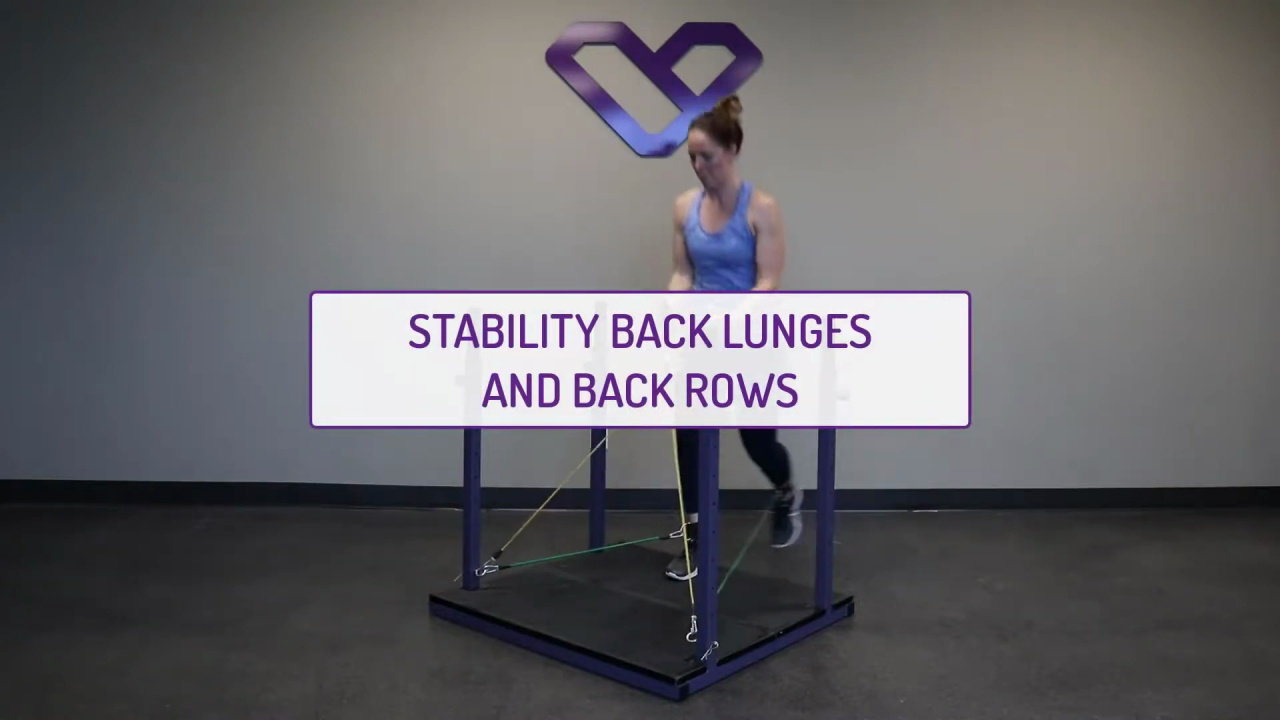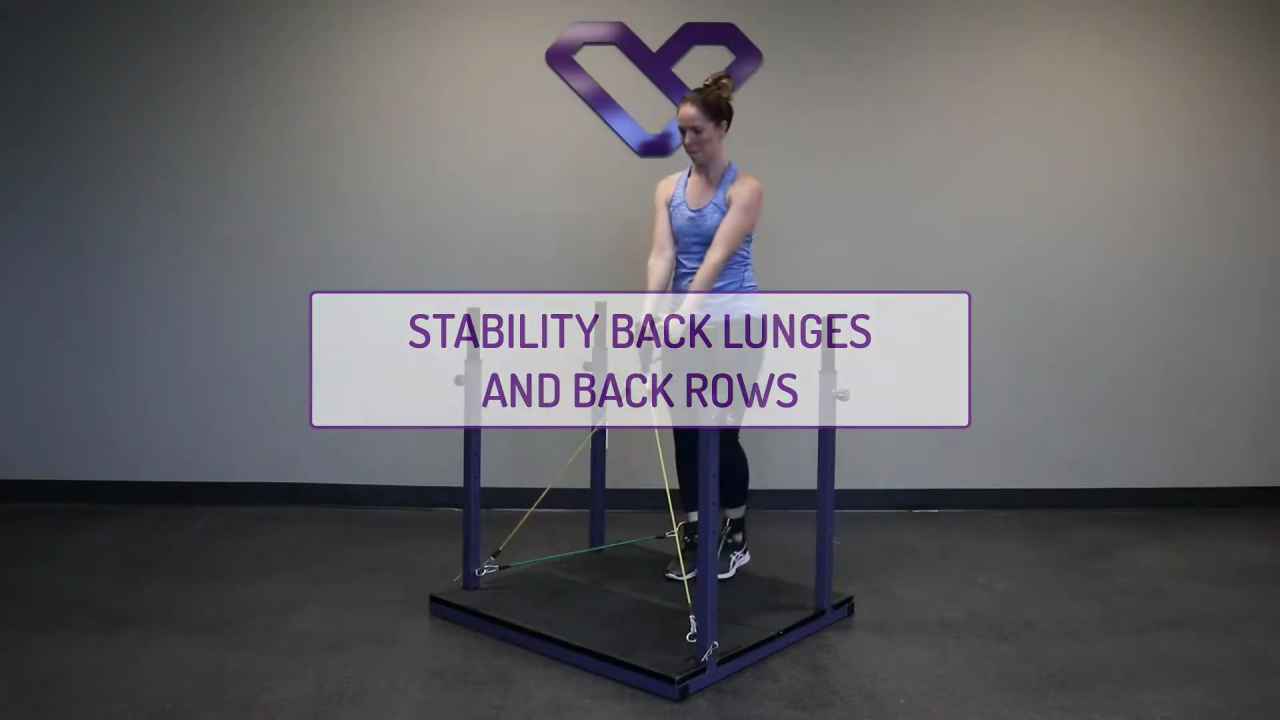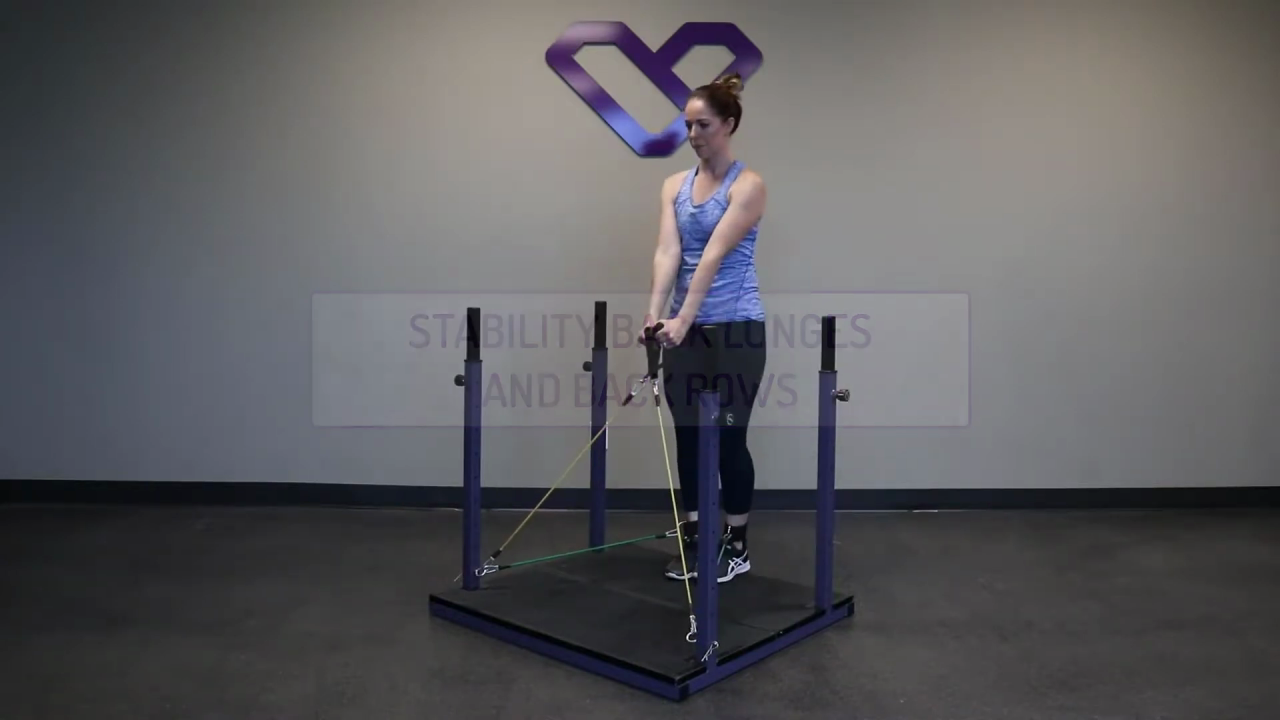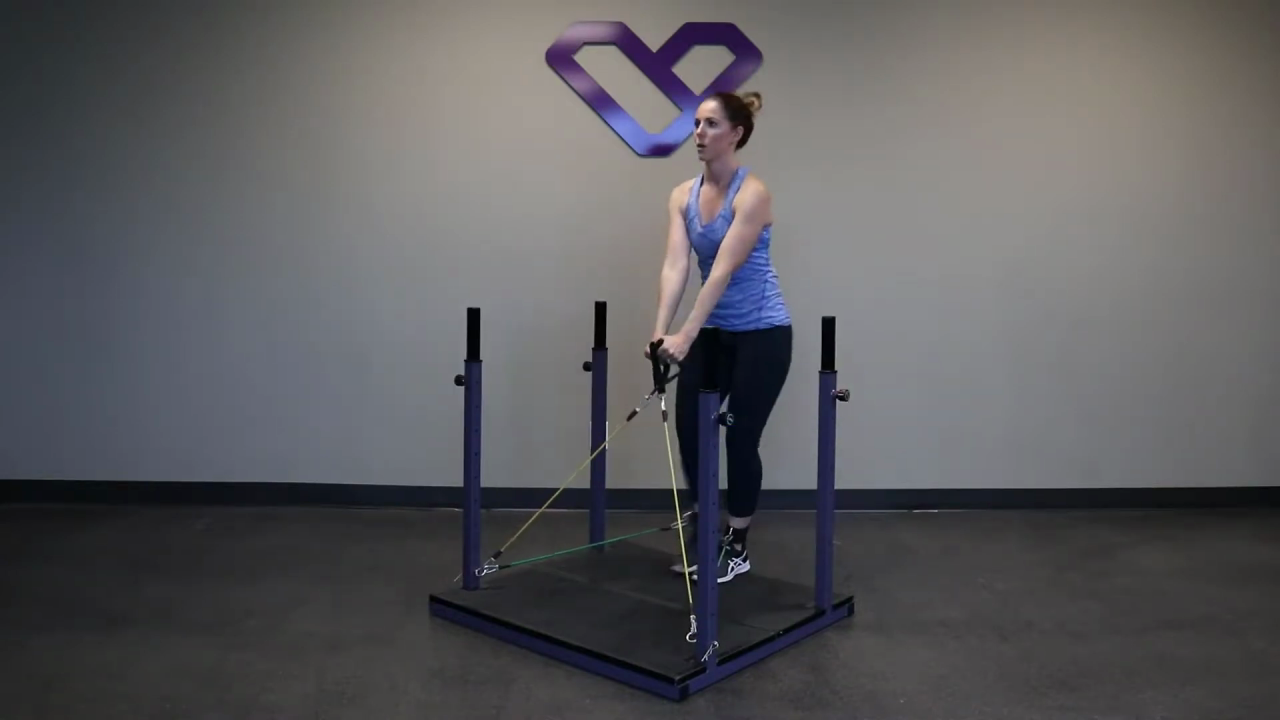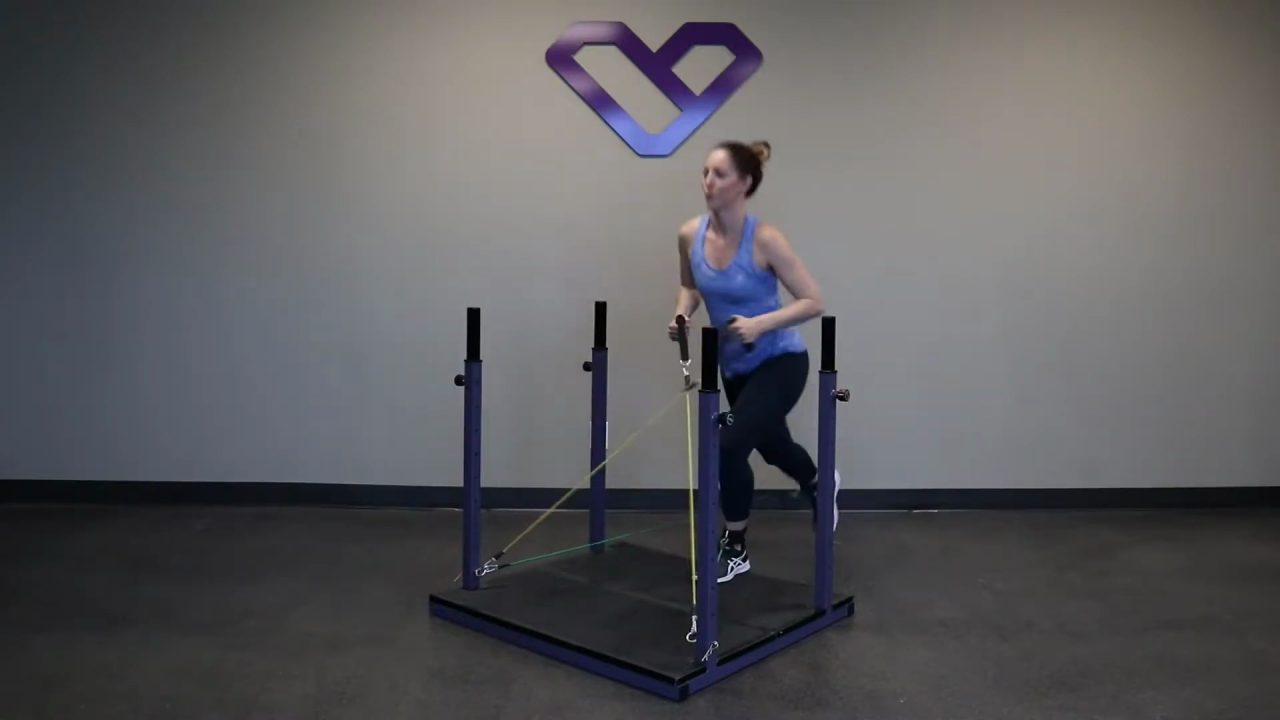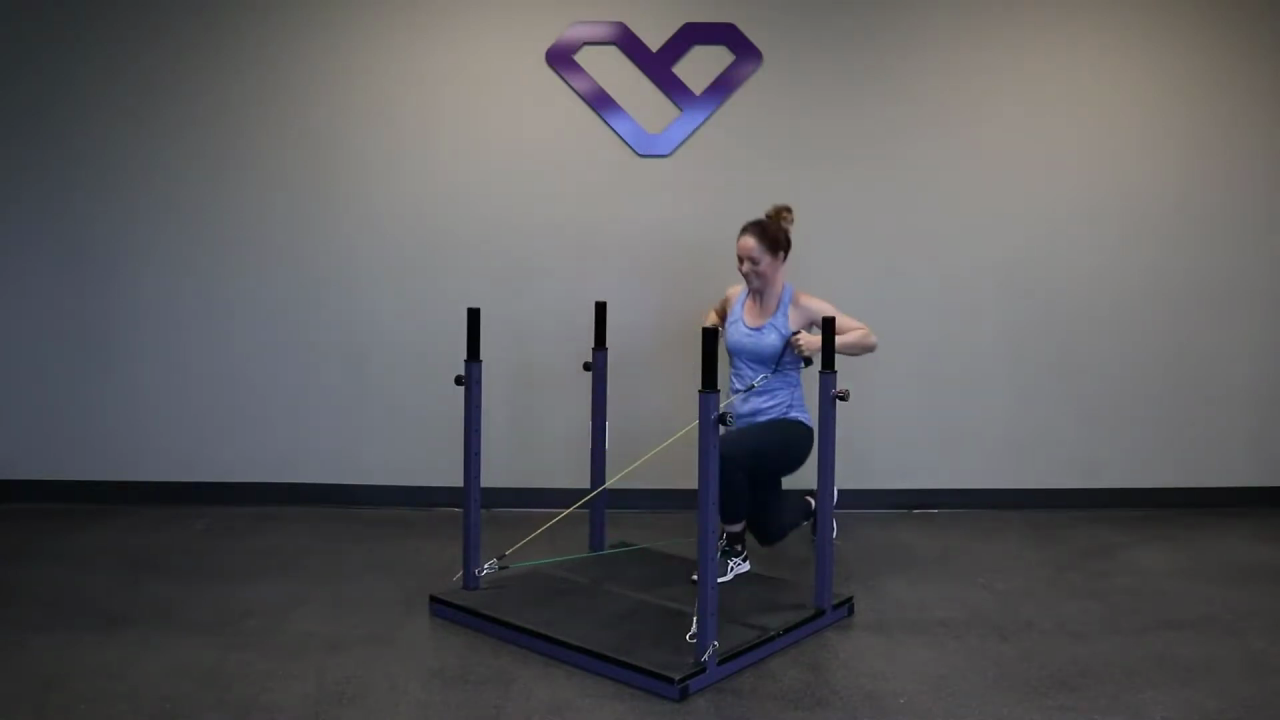
dt=0.4s
person 1, frame 1
left shoulder: (760, 207)
right shoulder: (684, 206)
left elbow: (769, 285)
right elbow: (682, 274)
left knee: (757, 438)
right knee: (688, 432)
left ankle: (787, 497)
right ankle: (694, 538)
person 1, frame 2
left shoulder: (745, 189)
right shoulder: (668, 188)
left elbow: (717, 259)
right elbow: (661, 256)
left wrist: (682, 317)
right wrist: (650, 315)
left hip: (732, 325)
right hip: (683, 327)
left knee: (721, 434)
right knee: (686, 434)
left ankle: (736, 537)
right ankle: (692, 538)
person 1, frame 3
left shoulder: (748, 185)
right shoulder: (675, 185)
left elbow: (714, 255)
right elbow: (668, 252)
left wrist: (684, 319)
right wrist: (655, 314)
left hip: (735, 326)
right hip: (686, 326)
left knee: (728, 438)
right knee: (687, 435)
left ankle: (736, 545)
right ankle: (692, 539)
person 1, frame 4
left shoulder: (752, 193)
right shoulder: (683, 195)
left elbow: (723, 272)
right elbow: (674, 264)
left wrist: (686, 335)
right wrist: (660, 327)
left hip: (762, 331)
right hip: (715, 330)
left knee: (739, 439)
right knee: (688, 430)
left ankle: (736, 546)
right ankle: (700, 528)
person 1, frame 5
left shoulder: (764, 239)
right shoulder: (690, 235)
left elbow: (813, 303)
right elbow: (689, 286)
left wrist: (763, 322)
right wrist: (682, 314)
left hip: (778, 361)
right hip: (734, 366)
left knee: (729, 445)
right knee: (772, 444)
left ankle: (734, 550)
right ankle: (821, 484)
person 1, frame 6
left shoulder: (801, 306)
right shoulder: (733, 297)
left elbow: (869, 339)
right elbow: (716, 315)
left wrist: (822, 343)
right wrist: (711, 331)
left hip: (787, 428)
right hip: (747, 429)
left knee: (725, 453)
right knee: (769, 528)
left ankle: (733, 552)
right ankle: (815, 503)
